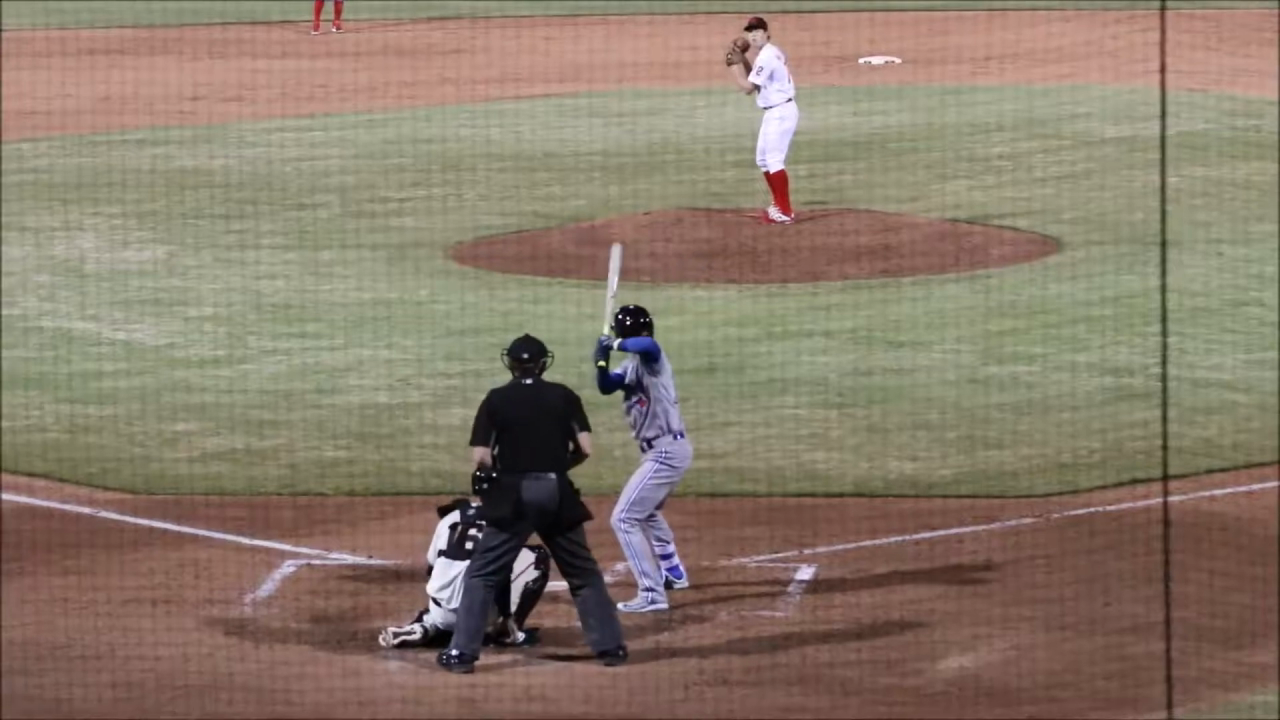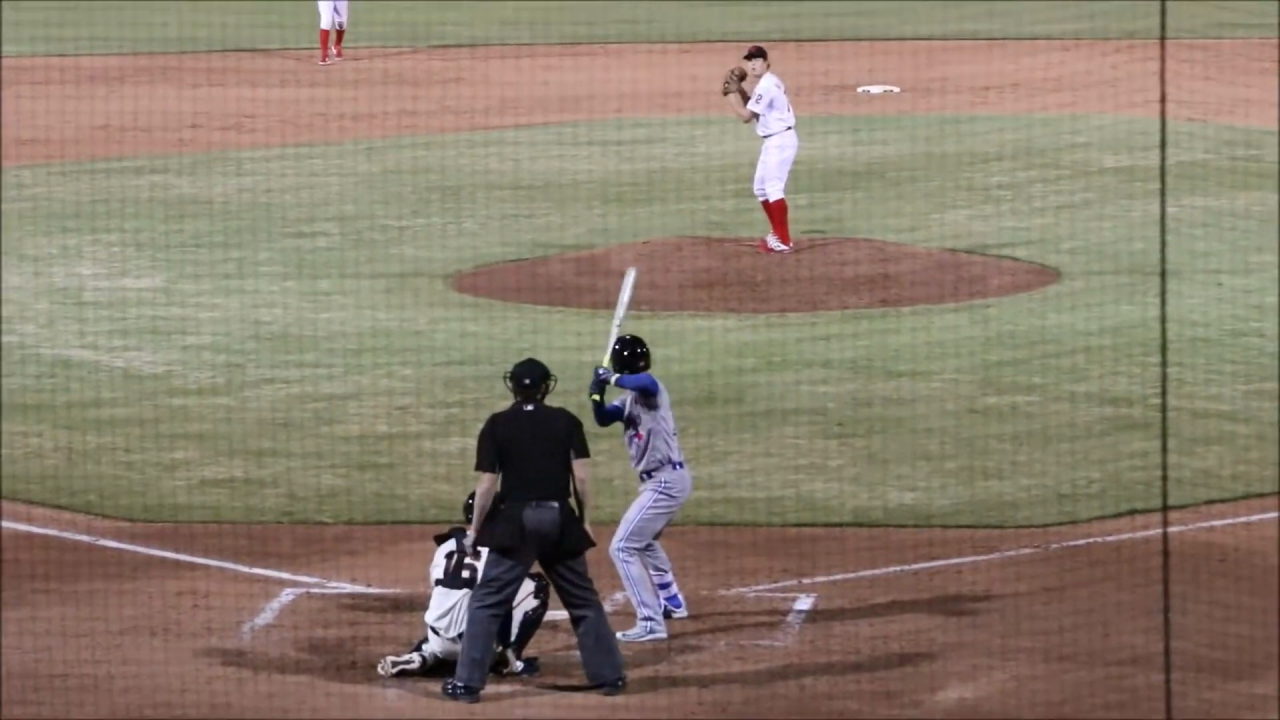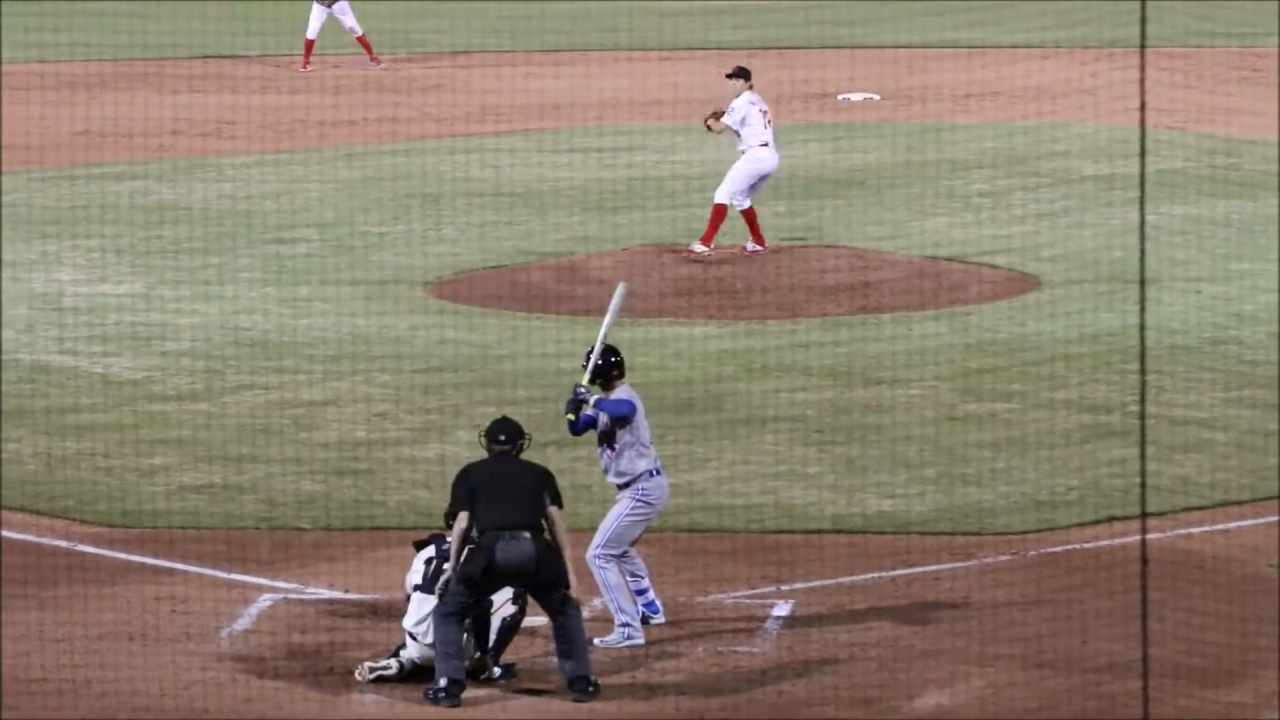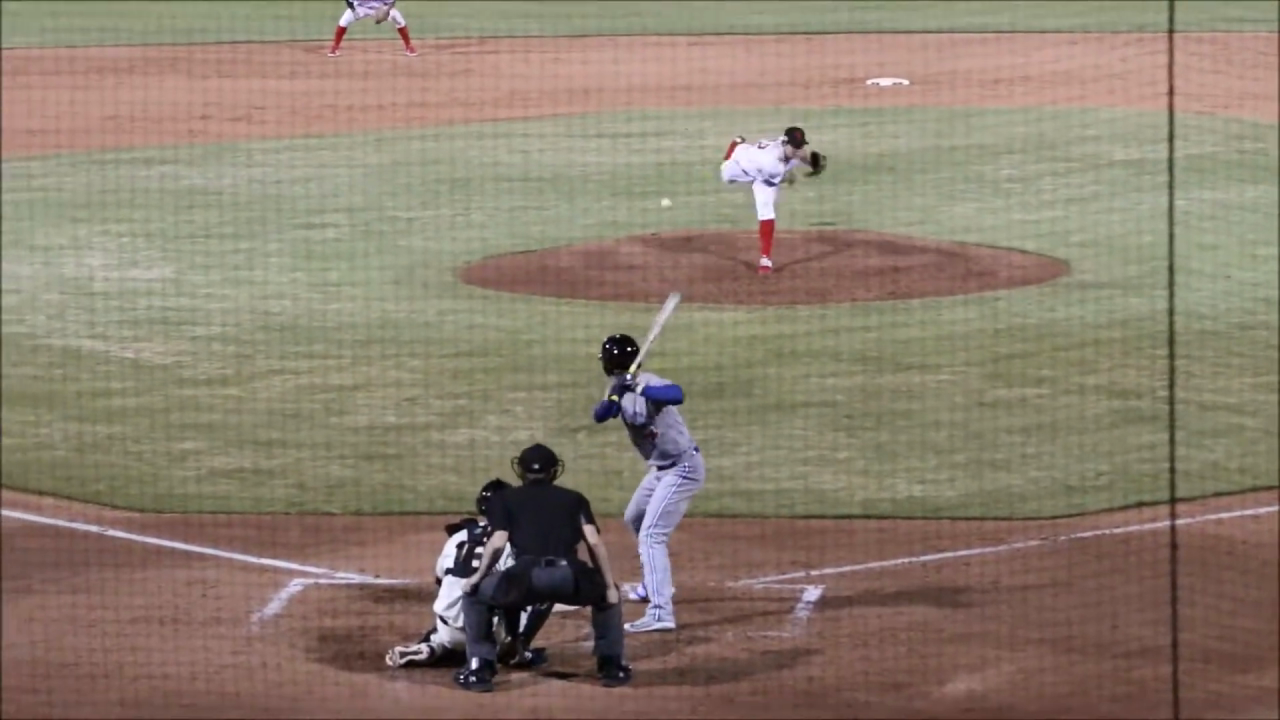
dt=0.7s
person 1, frame 1
left shoulder: (496, 399)
right shoulder: (564, 396)
left elbow: (480, 458)
right elbow: (585, 448)
left hip: (514, 494)
right hip: (557, 492)
left knee: (482, 574)
right knee: (584, 572)
left ankle: (462, 652)
right ankle: (610, 646)
person 1, frame 2
left shoulder: (497, 424)
right shoulder: (566, 421)
left elbow: (487, 484)
right elbow: (580, 476)
left wrist: (475, 529)
right wrist: (584, 519)
left hip: (516, 520)
right hip: (559, 519)
left knee: (487, 603)
right knee: (584, 601)
left ankle: (467, 682)
right ankle: (609, 676)
person 1, frame 3
left shoulder: (471, 473)
right shoulder: (539, 472)
left elbow: (462, 525)
right elbow: (556, 524)
left wrist: (451, 569)
right wrist: (570, 575)
left hip: (491, 551)
right hip: (533, 551)
left knee: (448, 610)
right knee: (565, 608)
left ankle: (448, 684)
right ankle: (581, 681)
person 1, frame 4
left shoulder: (507, 499)
right shoulder: (574, 498)
left elbow: (497, 543)
right elbow: (594, 543)
left wrist: (478, 576)
right wrist: (610, 587)
left hip: (527, 577)
right hip: (570, 577)
left knee: (475, 595)
right knee: (606, 594)
left ankle: (479, 669)
right ankle: (613, 666)
person 2, frame 1
left shoulder: (649, 353)
right shoulder: (632, 362)
left elbow: (647, 344)
right elbow: (606, 387)
left wrist: (615, 344)
right wrist: (602, 361)
left hip: (666, 451)
right hip: (664, 449)
left knee: (624, 518)
right knee: (646, 512)
left ankle: (652, 593)
right ankle: (672, 573)
person 2, frame 2
left shoulder: (648, 388)
right shoulder: (631, 395)
left elbow: (647, 381)
right elbow: (603, 419)
left wrist: (613, 378)
right wrist: (597, 394)
left hip: (665, 481)
right hip: (665, 479)
left knee: (623, 547)
right knee: (644, 541)
left ankle: (651, 623)
right ankle: (672, 602)
person 2, frame 3
left shoulder: (624, 396)
right shoulder: (606, 401)
left elbow: (623, 411)
right elbow: (577, 429)
left wrist: (590, 399)
right wrist: (574, 409)
left hip: (642, 489)
right hip: (643, 487)
left knee: (599, 554)
right knee: (620, 548)
left ankle: (628, 629)
right ankle: (650, 608)
person 2, frame 4
left shoulder: (650, 383)
right shoulder: (623, 385)
left elbow: (677, 395)
right elbow: (600, 416)
left wrist: (637, 387)
right wrist: (614, 395)
left hip: (682, 467)
right hip: (662, 468)
left knee: (651, 535)
right knee: (634, 519)
left ankle: (660, 613)
right ankle: (656, 581)
person 3, frame 1
left shoulder: (766, 56)
right shoulder: (769, 53)
left elbow: (747, 88)
right elbow: (755, 79)
left wrist: (733, 65)
right wrist: (741, 60)
left hip: (780, 112)
right hip: (774, 112)
left knee: (774, 160)
right knee: (763, 159)
left ankle: (785, 212)
right ankle: (779, 205)
person 3, frame 2
left shoulder: (766, 85)
right shoulder: (767, 82)
left elbow: (746, 116)
right elbow: (753, 108)
left wrist: (730, 95)
right wrist: (738, 89)
left hip: (780, 141)
right hip: (773, 141)
left knee: (774, 189)
right knee: (761, 188)
left ankle: (784, 241)
right ankle: (777, 234)
person 3, frame 3
left shoulder: (742, 102)
right shoulder: (759, 102)
left elbow: (720, 128)
left wrist: (709, 122)
right wrist: (726, 117)
left hip: (757, 156)
right hip: (770, 157)
left knee: (723, 194)
right knee: (740, 197)
left ankle: (704, 243)
right ankle: (757, 243)
person 3, frame 4
left shoulder: (797, 151)
right shoulder: (772, 158)
right hip: (742, 165)
left knee: (766, 211)
right knee: (726, 174)
left ankle: (765, 258)
right ankle: (738, 145)
person 4, frame 1
left shoulder: (449, 518)
left elbow: (431, 570)
right wrist: (507, 618)
left hip: (440, 612)
right knee: (537, 557)
left ankle: (425, 626)
right ankle: (508, 630)
person 4, frame 2
left shoulder: (445, 546)
right wrist: (507, 649)
left hip: (439, 641)
right knee: (537, 587)
left ankle: (424, 655)
right ankle: (508, 660)
person 4, frame 3
left shoulder: (425, 551)
left elbow: (410, 599)
right elbow: (480, 607)
right wrist: (484, 654)
left hip: (418, 647)
right knee: (515, 595)
left ankle: (398, 662)
right ankle: (485, 663)
person 4, frame 4
left shoulder: (457, 536)
left elbow: (440, 579)
right wrist: (516, 642)
left hip: (448, 630)
left ankle: (430, 648)
right ankle: (516, 651)
